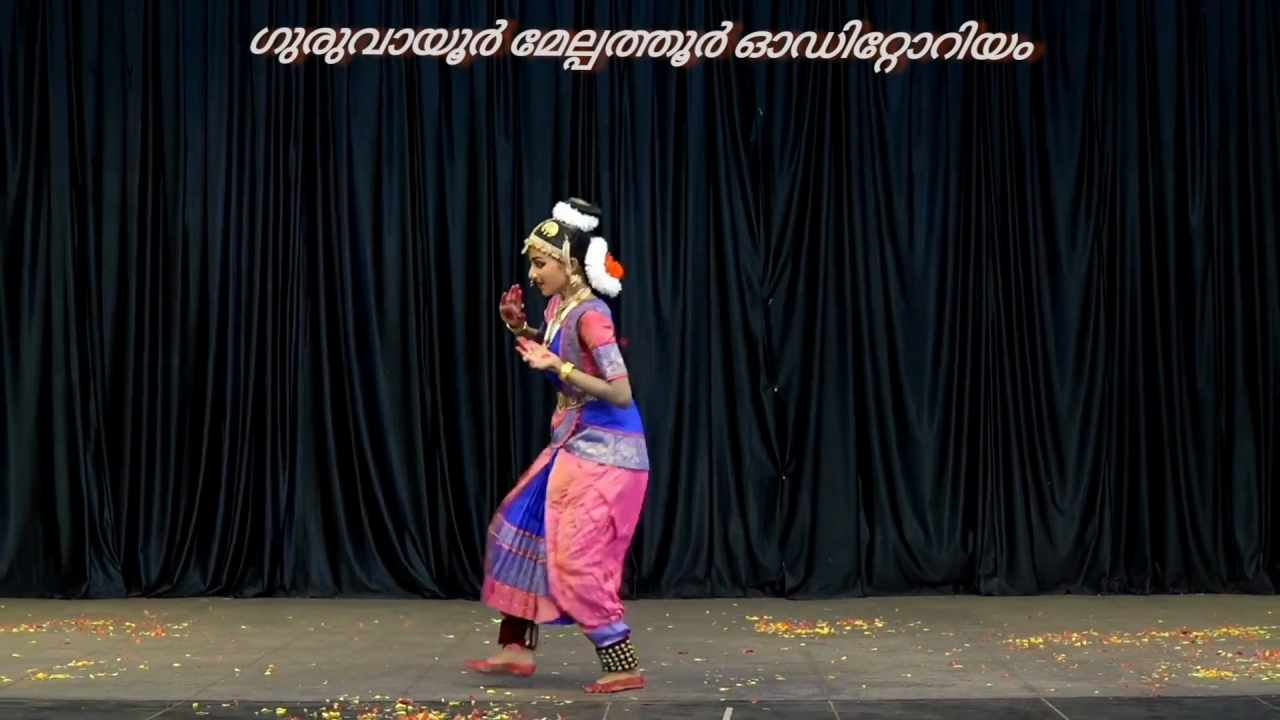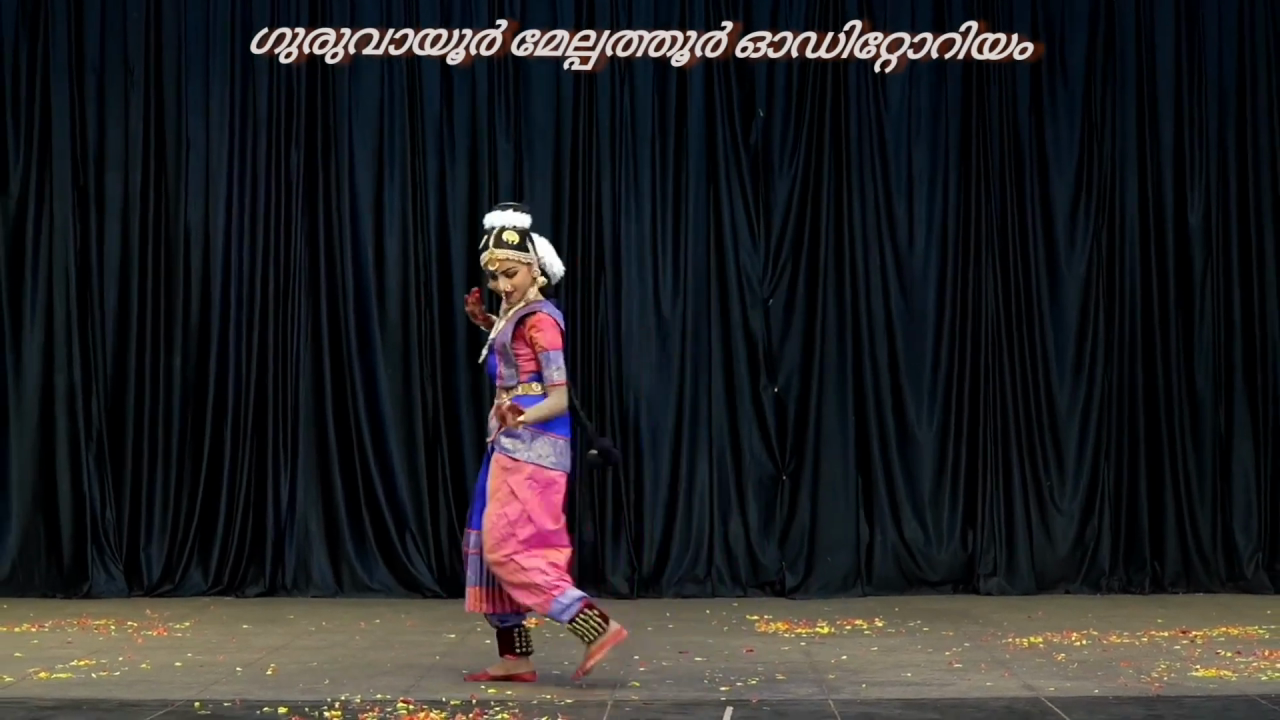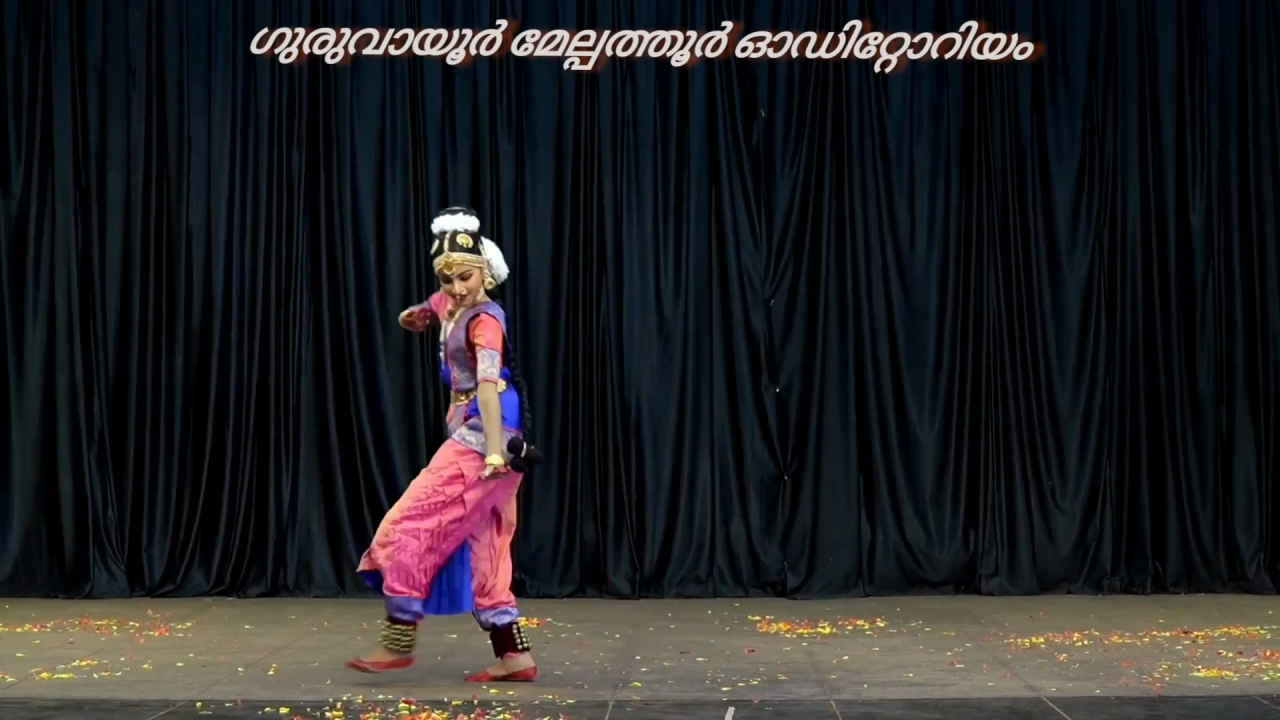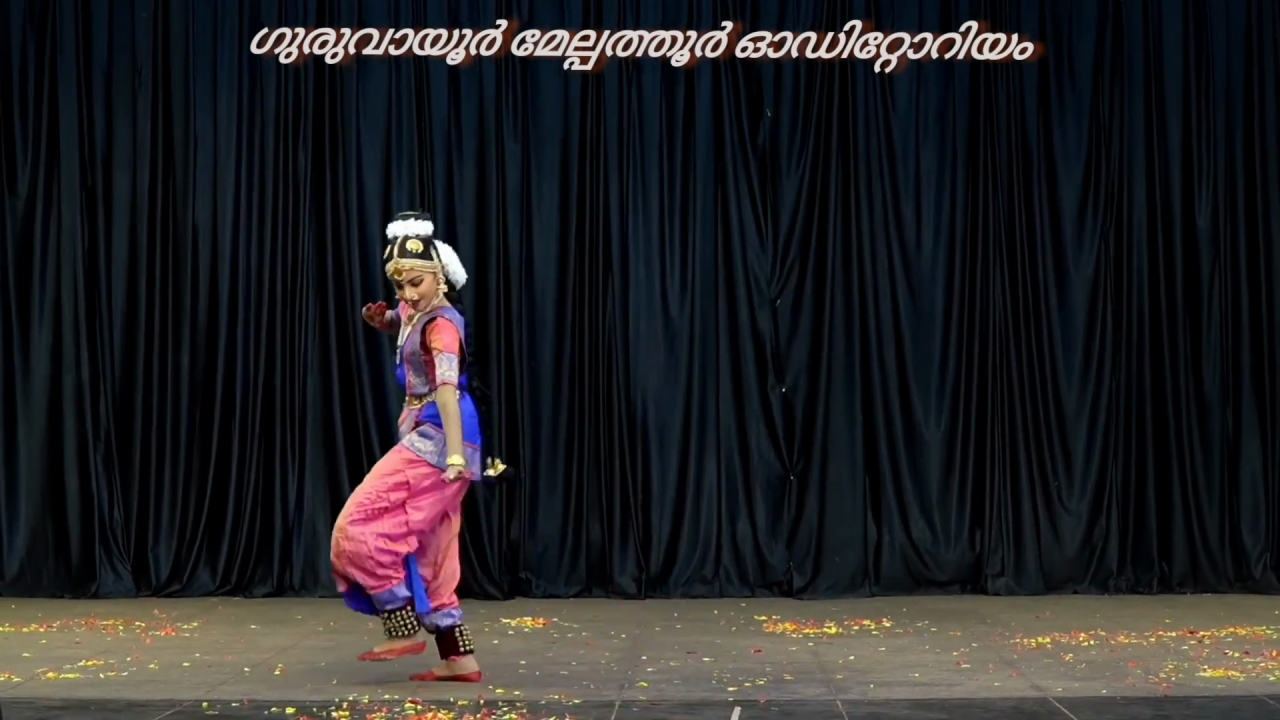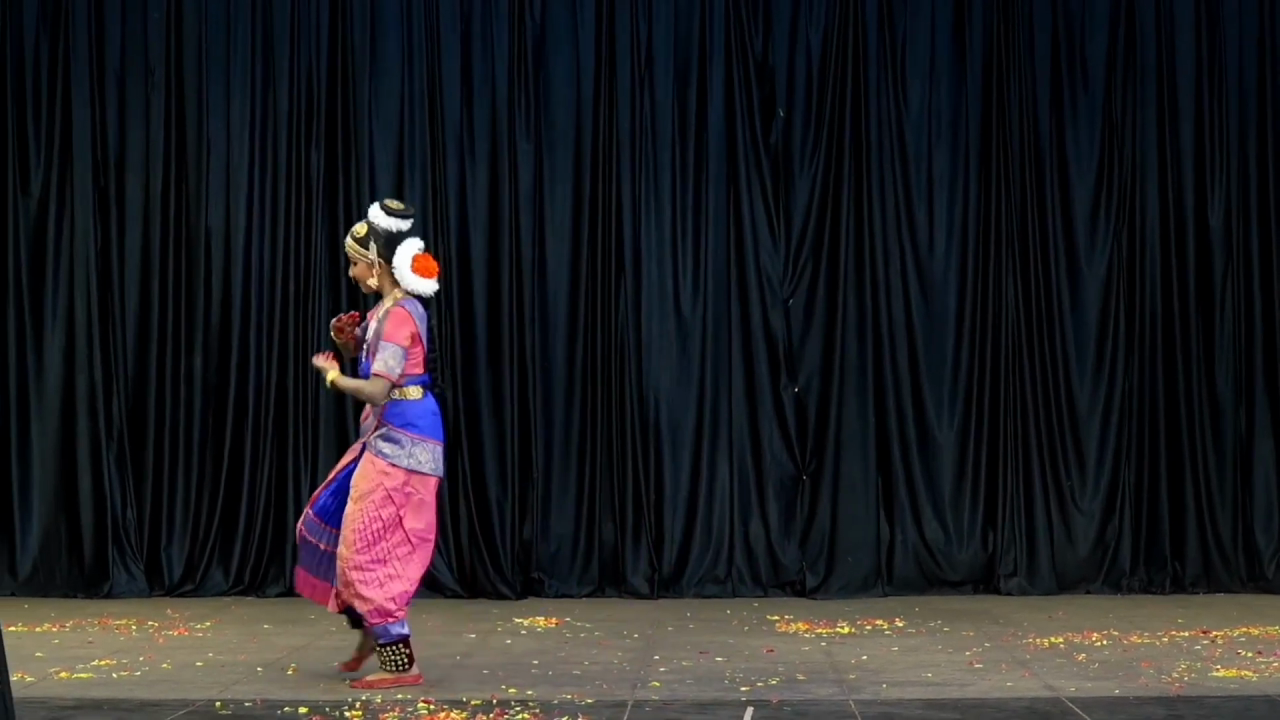
dt=0.3s
person 1, frame 1
left shoulder: (592, 316)
right shoulder: (558, 307)
left elbow: (621, 393)
right elbow: (545, 349)
left wrist: (559, 367)
right wrist: (518, 326)
left hip: (604, 448)
right hip: (573, 445)
left knee: (574, 558)
right knee: (520, 529)
left ankle: (623, 666)
right ankle: (516, 647)
person 1, frame 2
left shoulder: (541, 318)
right shoulder: (514, 310)
left elbow: (558, 394)
left wrist: (518, 412)
right wrist: (483, 320)
left hip: (528, 445)
right hip: (512, 443)
left knee: (511, 550)
right knee: (491, 549)
left ankle: (600, 628)
right ankle: (513, 657)
person 1, frame 3
left shoulder: (484, 319)
right shoulder: (450, 303)
left elbow: (489, 387)
right elbow: (420, 326)
left wrist: (495, 450)
right wrist: (410, 319)
left hip: (484, 438)
right hip: (476, 436)
left knee: (409, 529)
right knee: (479, 550)
left ankle: (398, 643)
right ankle: (515, 655)
person 1, frame 4
left shoulder: (442, 324)
right shoulder: (416, 310)
left elbow: (447, 391)
right elbow: (396, 328)
left wrist: (455, 457)
right wrist: (379, 318)
left hip: (436, 443)
right hip: (427, 440)
left knee: (357, 529)
right knee: (427, 553)
left ankle: (404, 630)
right ankle: (458, 657)
person 1, frame 5
left shoulder: (401, 315)
right shoulder: (386, 307)
left elbow: (375, 389)
right elbow: (359, 353)
left wrist: (332, 377)
right wrist: (346, 336)
left hip: (403, 441)
right hip: (385, 440)
left knee: (370, 550)
right knee: (323, 527)
left ankle: (400, 664)
right ankle: (371, 636)
